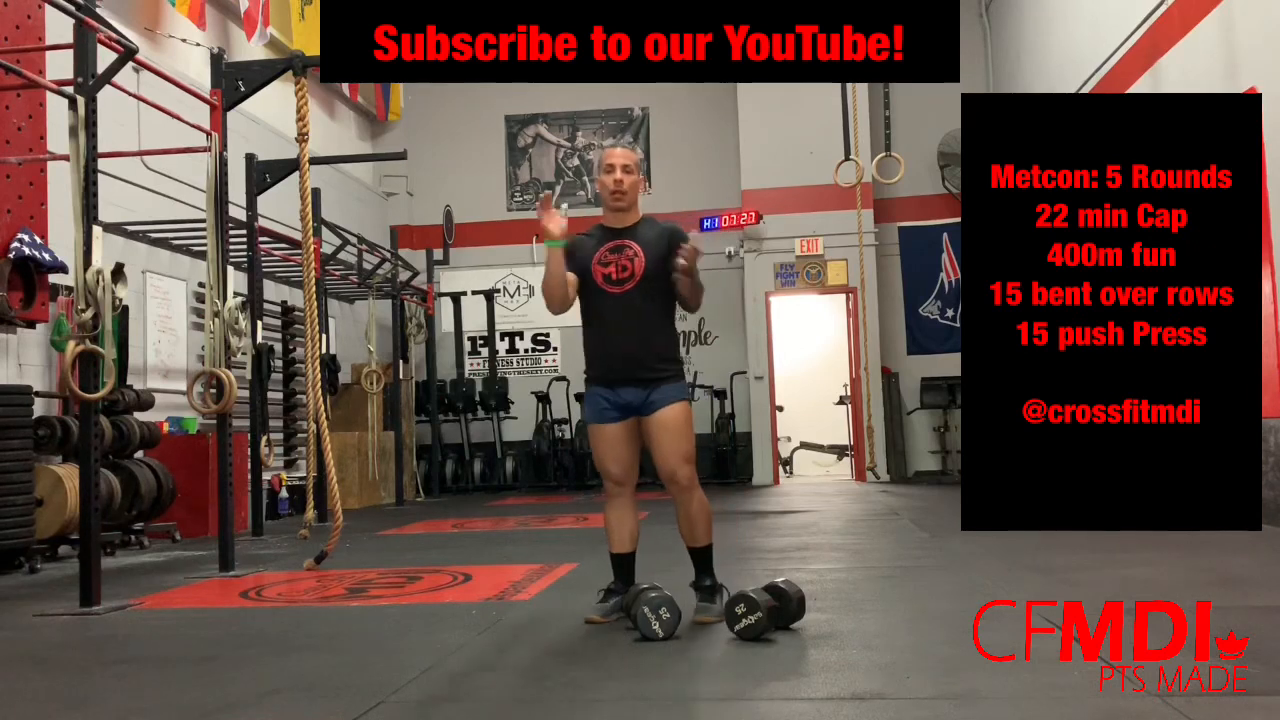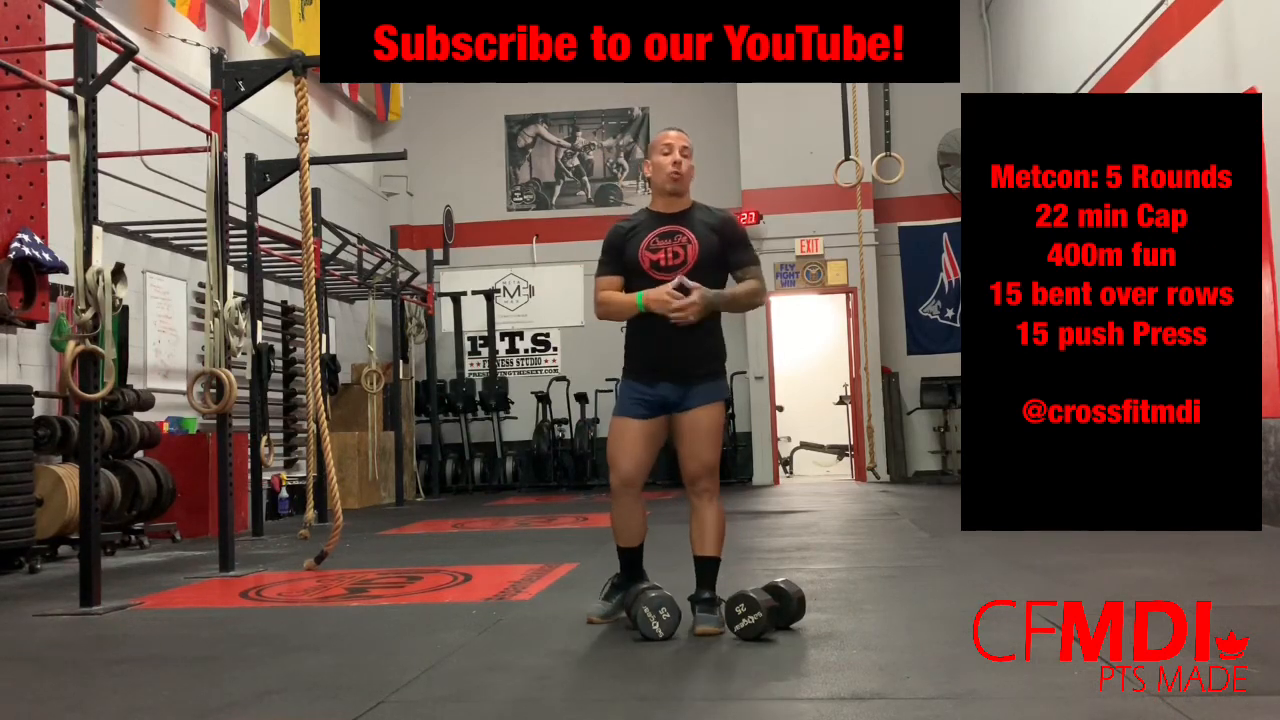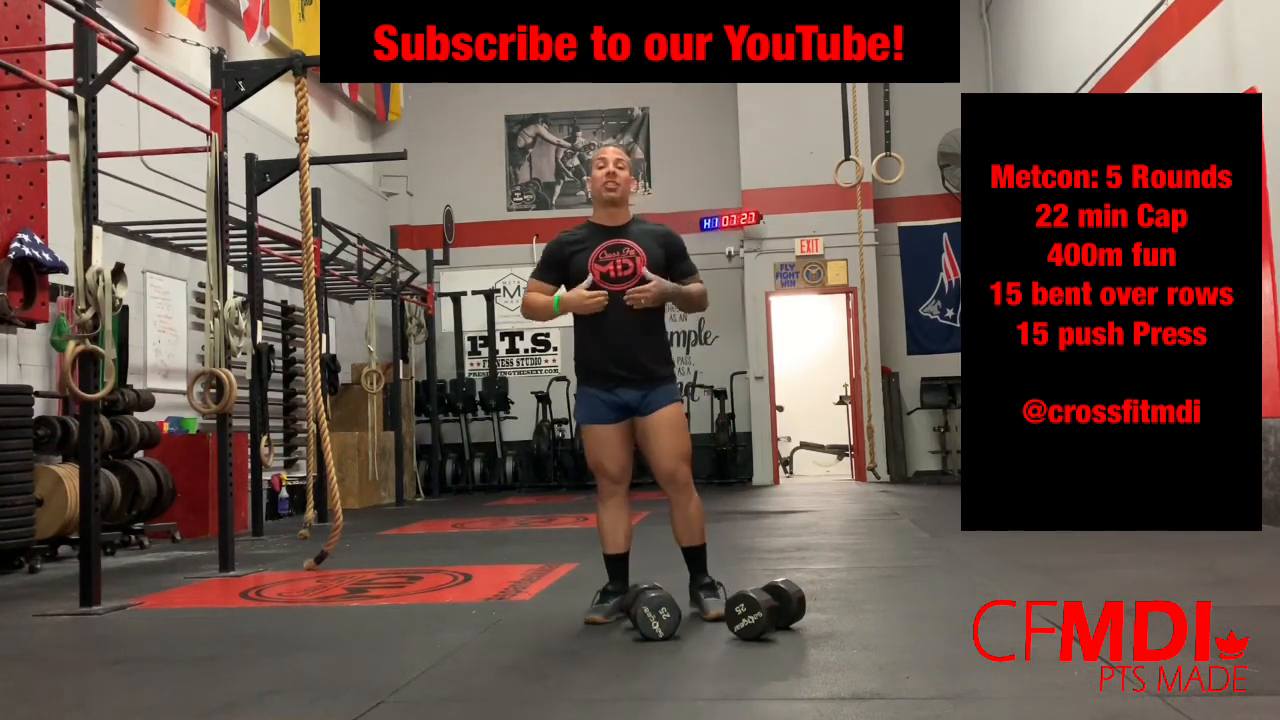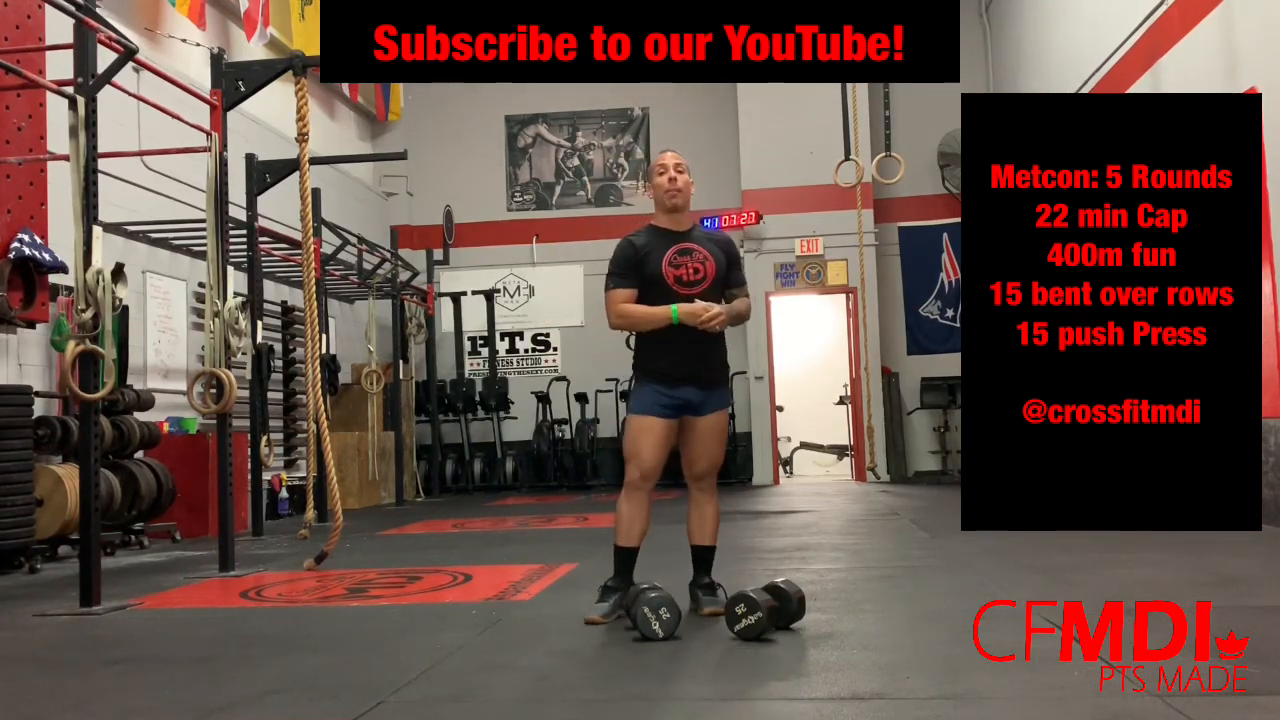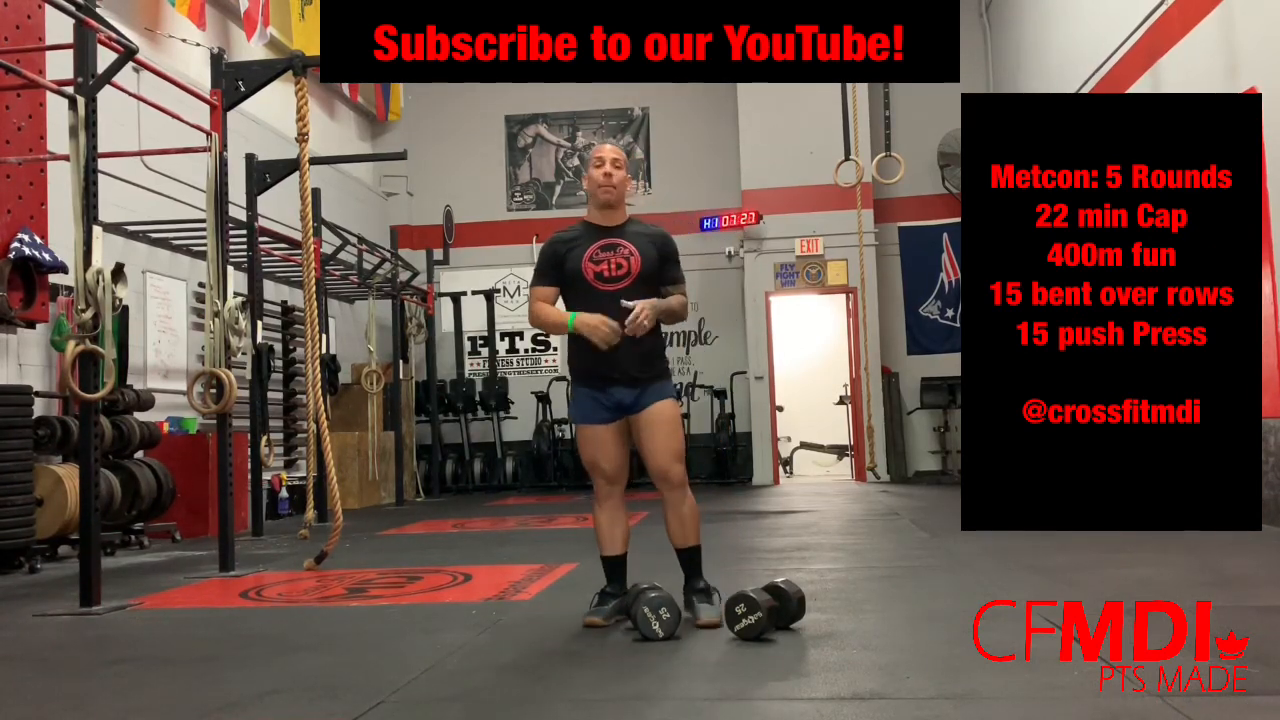
dt=1s
person 1, frame 1
left shoulder: (665, 235)
right shoulder: (575, 244)
left elbow: (691, 301)
right elbow: (557, 302)
left wrist: (689, 273)
right wrist: (557, 245)
left hip: (662, 380)
right hip: (605, 387)
left knee: (682, 480)
right knee: (617, 485)
left ankle: (707, 584)
right ankle: (623, 587)
person 1, frame 2
left shoulder: (720, 225)
right shoulder: (624, 233)
left elbow: (756, 290)
right elbow: (602, 303)
left wrist: (711, 299)
right wrist: (646, 299)
left hip: (701, 380)
right hip: (640, 380)
left knee: (702, 484)
right knee: (622, 482)
left ankle: (706, 596)
right ankle: (629, 576)
person 1, frame 3
left shoulder: (661, 238)
right shoulder: (567, 245)
left elbow: (699, 299)
right elbow: (529, 306)
left wrist: (669, 290)
right wrist: (563, 300)
left hip: (656, 383)
right hip: (598, 388)
left knee: (678, 479)
right knee: (611, 485)
left ankle: (702, 581)
right ankle: (617, 587)
person 1, frame 4
left shoulder: (720, 244)
right shoulder: (634, 247)
left elbow: (743, 302)
right elbow: (617, 314)
left wrist: (726, 312)
right wrist: (681, 312)
left hip: (710, 383)
right hip: (655, 384)
left knee: (703, 481)
right knee: (638, 480)
left ankle: (702, 581)
right ankle: (618, 584)
person 1, frame 5
left shoulder: (656, 240)
right shoulder: (561, 245)
left elbow: (682, 305)
right elbow: (537, 311)
left wrist: (655, 307)
right wrist: (579, 321)
left hip: (651, 381)
right hip: (593, 387)
left knee: (673, 478)
right knee: (607, 486)
left ankle: (696, 584)
right ankle: (615, 590)
